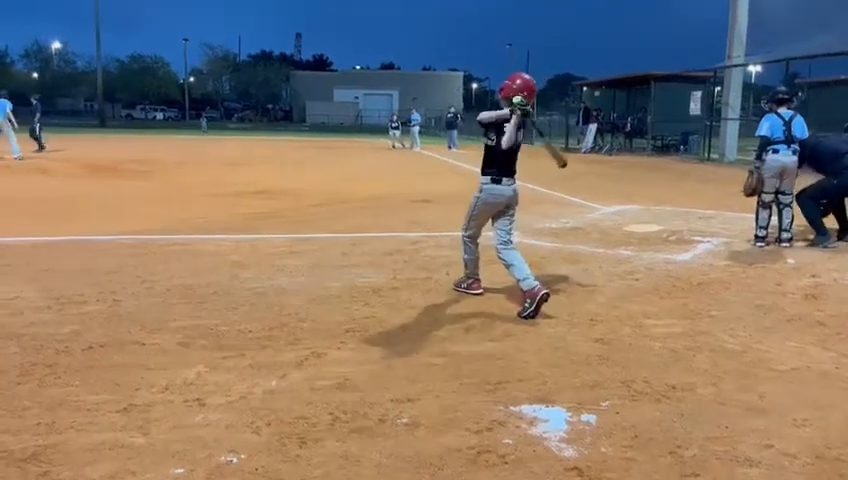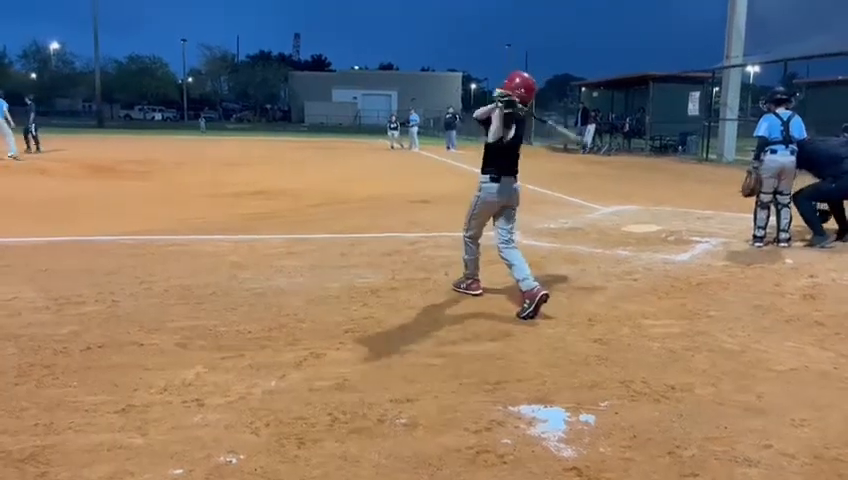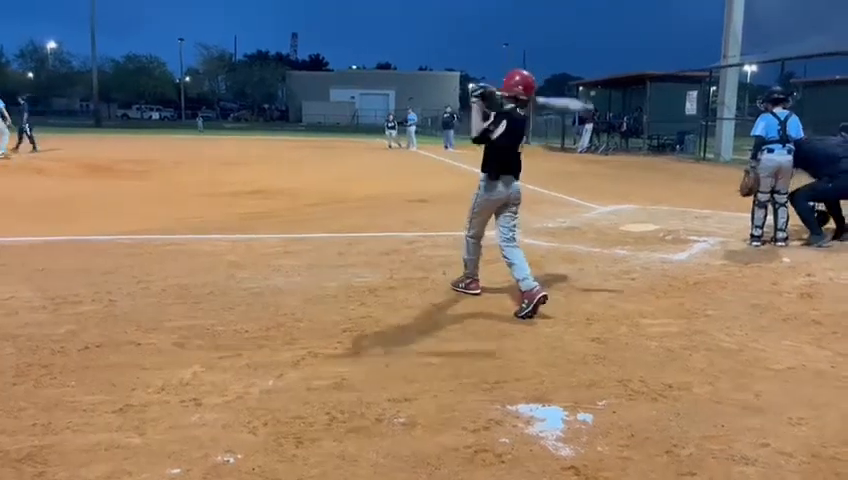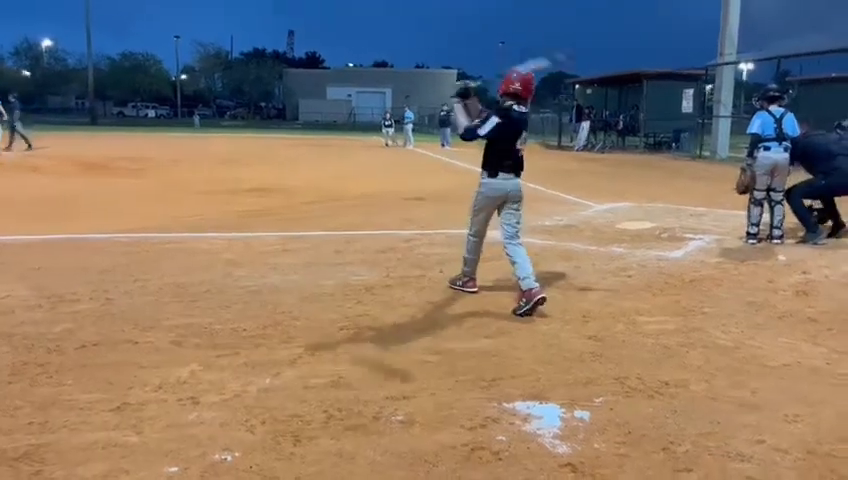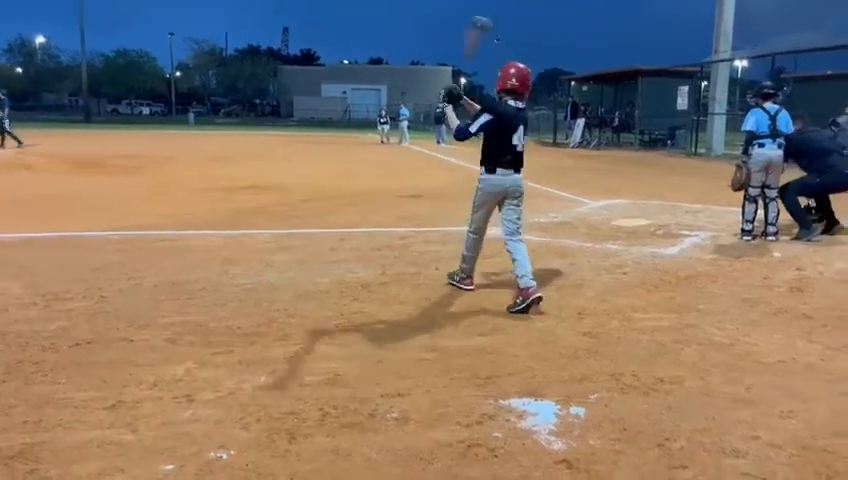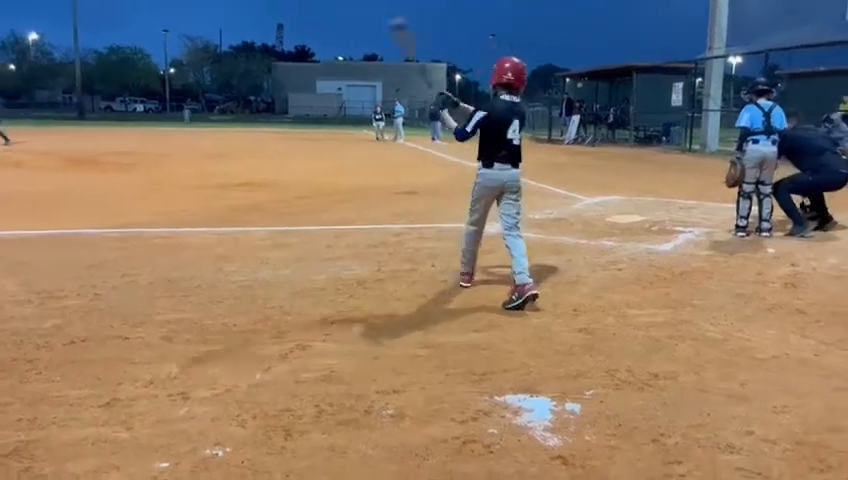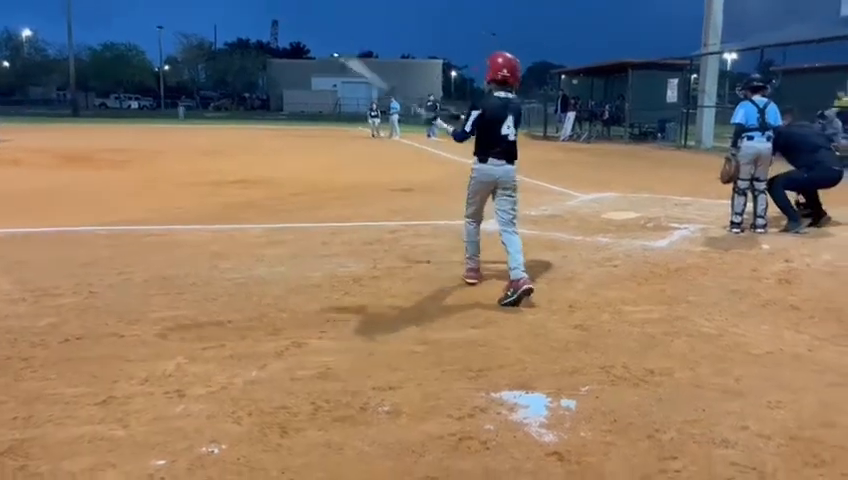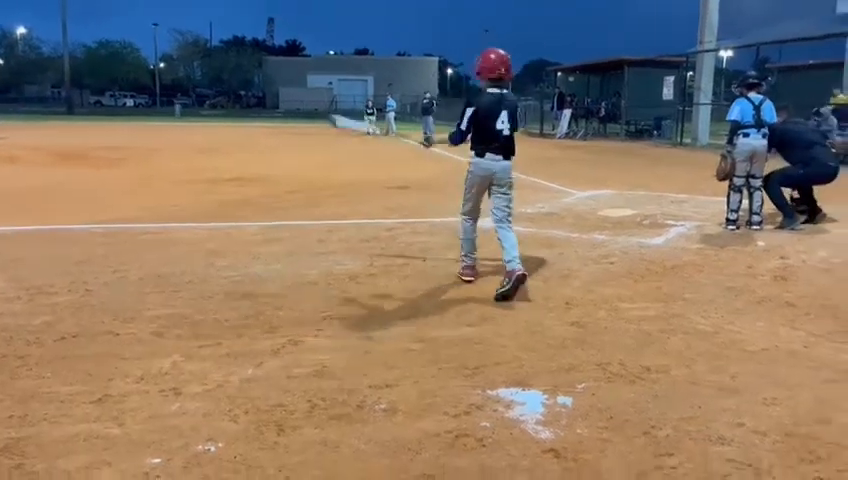
dt=0.1s
person 1, frame 1
left shoulder: (513, 120)
right shoulder: (502, 116)
left elbow: (507, 146)
right elbow: (481, 117)
left wrist: (515, 116)
right wrist: (511, 112)
left hip: (492, 187)
right hip: (508, 188)
left knee: (470, 235)
right knee: (504, 244)
left ankle: (472, 280)
right ankle: (532, 288)
person 1, frame 2
left shoulder: (511, 118)
right shoulder: (507, 114)
left elbow: (494, 140)
right elbow: (478, 115)
left wrist: (499, 109)
right wrist: (496, 106)
left hip: (492, 186)
right hip: (510, 187)
left knee: (471, 235)
right knee: (506, 243)
left ankle: (471, 280)
right ankle: (531, 288)
person 1, frame 3
left shoulder: (509, 117)
right shoulder: (514, 114)
left elbow: (478, 136)
right elbow: (481, 115)
left wrist: (478, 101)
right wrist: (482, 99)
left hip: (492, 184)
right hip: (512, 186)
left knee: (473, 234)
right knee: (508, 241)
left ankle: (470, 279)
right ankle: (531, 288)
person 1, frame 4
left shoulder: (504, 114)
right shoulder: (522, 116)
left elbow: (468, 134)
right elbow: (487, 119)
left wrist: (458, 103)
right wrist: (469, 99)
left hip: (493, 181)
right hip: (514, 183)
left knee: (476, 233)
right knee: (512, 239)
left ankle: (467, 278)
right ankle: (531, 288)
person 1, frame 5
left shoulder: (497, 111)
right shoulder: (521, 112)
left elbow: (461, 133)
left wrist: (448, 106)
right wrist: (462, 99)
left hip: (492, 178)
right hip: (515, 179)
left knee: (476, 230)
right knee: (513, 235)
left ankle: (465, 275)
right ankle: (528, 286)
person 1, frame 6
left shoulder: (491, 107)
right shoulder: (519, 108)
left elbow: (462, 135)
left wrist: (444, 113)
right wrist: (458, 104)
left hip: (489, 172)
right hip: (513, 174)
left knee: (475, 225)
right knee: (512, 230)
left ankle: (467, 272)
right ankle: (524, 283)
person 1, frame 7
left shoulder: (485, 104)
right shoulder: (515, 104)
left elbow: (461, 135)
left wrist: (440, 123)
right wrist: (461, 116)
left hip: (484, 168)
right hip: (508, 170)
left knee: (473, 220)
right knee: (508, 226)
left ankle: (473, 269)
right ankle: (519, 278)
person 1, frame 8
left shoulder: (477, 102)
right shoulder: (513, 101)
left elbow: (459, 136)
left hip: (481, 162)
right hip: (505, 164)
left knee: (469, 215)
right knee: (503, 219)
left ankle: (468, 266)
right ankle: (514, 268)
person 2, frame 1
left shoulder: (769, 117)
right shoulder: (798, 118)
left elbow: (764, 141)
left wrist: (757, 160)
right wrist: (799, 164)
left hip: (772, 157)
right hip: (792, 159)
left knee: (766, 198)
right knee: (786, 199)
left ankle: (761, 236)
right ankle: (785, 237)
person 2, frame 2
left shoulder: (768, 118)
right shoulder: (796, 119)
left elbow: (762, 141)
left wrist: (755, 160)
right wrist: (797, 165)
left hip: (771, 158)
right hip: (790, 159)
left knee: (764, 198)
right knee: (784, 199)
left ankle: (759, 236)
right ankle: (783, 237)
person 2, frame 3
left shoulder: (765, 117)
right shoulder: (793, 118)
left elbow: (759, 140)
left wrist: (753, 160)
right wrist: (795, 164)
left hip: (768, 157)
right hip: (787, 158)
left knee: (761, 197)
right knee: (782, 198)
left ankle: (756, 235)
right ankle: (781, 236)
person 2, frame 4
left shoulder: (760, 115)
right shoulder: (789, 116)
left elbow: (755, 138)
left wrist: (749, 158)
right wrist: (791, 162)
left hip: (764, 155)
right hip: (783, 156)
left knee: (757, 195)
right knee: (778, 196)
left ankle: (752, 233)
right ankle: (776, 234)
person 2, frame 5
left shoulder: (755, 112)
right shoulder: (783, 113)
left elbow: (750, 135)
left wrist: (744, 155)
right wrist: (785, 159)
left hip: (758, 152)
right hip: (777, 153)
left knee: (752, 192)
right knee: (772, 192)
left ankle: (747, 230)
right ankle: (771, 231)
person 2, frame 6
left shoulder: (749, 108)
right shoulder: (777, 109)
left elbow: (744, 131)
left wrist: (738, 151)
right wrist: (778, 155)
left hip: (753, 148)
right hip: (771, 149)
left knee: (746, 188)
right knee: (766, 189)
left ankle: (741, 226)
right ankle: (765, 227)
person 2, frame 7
left shoulder: (744, 105)
right shoulder: (771, 106)
left elbow: (739, 128)
left wrist: (733, 148)
right wrist: (773, 151)
left hip: (747, 144)
right hip: (766, 145)
left knee: (741, 184)
right knee: (761, 185)
left ankle: (736, 222)
right ankle: (760, 223)
person 2, frame 8
left shoulder: (740, 102)
right shoulder: (767, 103)
left elbow: (734, 125)
left wrist: (729, 144)
right wrist: (768, 148)
left hip: (743, 141)
right hip: (761, 142)
left knee: (737, 181)
right knee: (757, 182)
left ankle: (732, 219)
right ankle: (755, 220)
